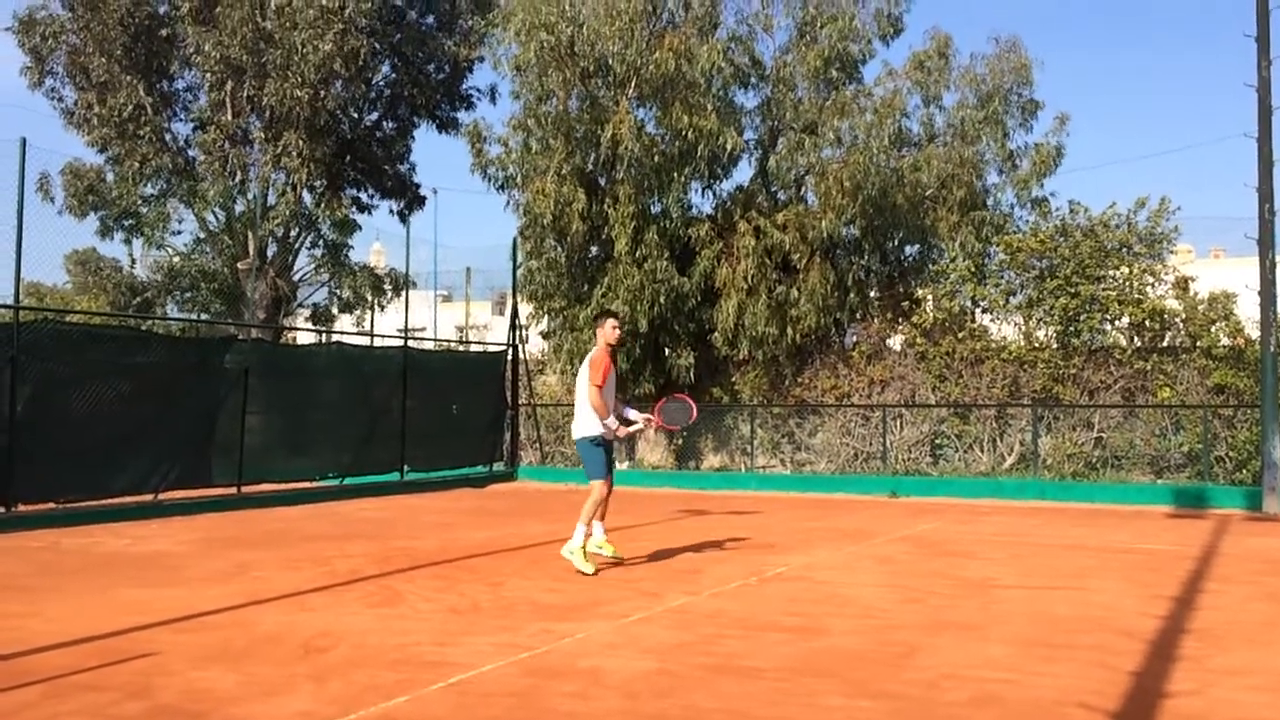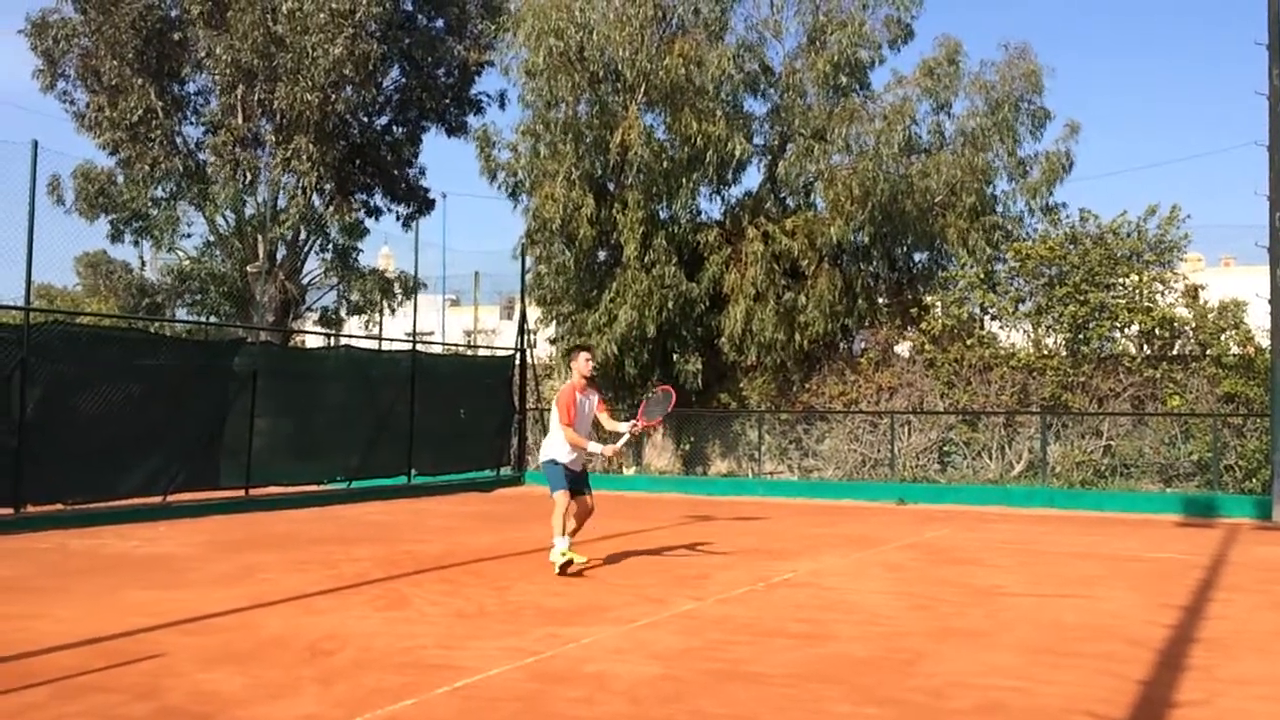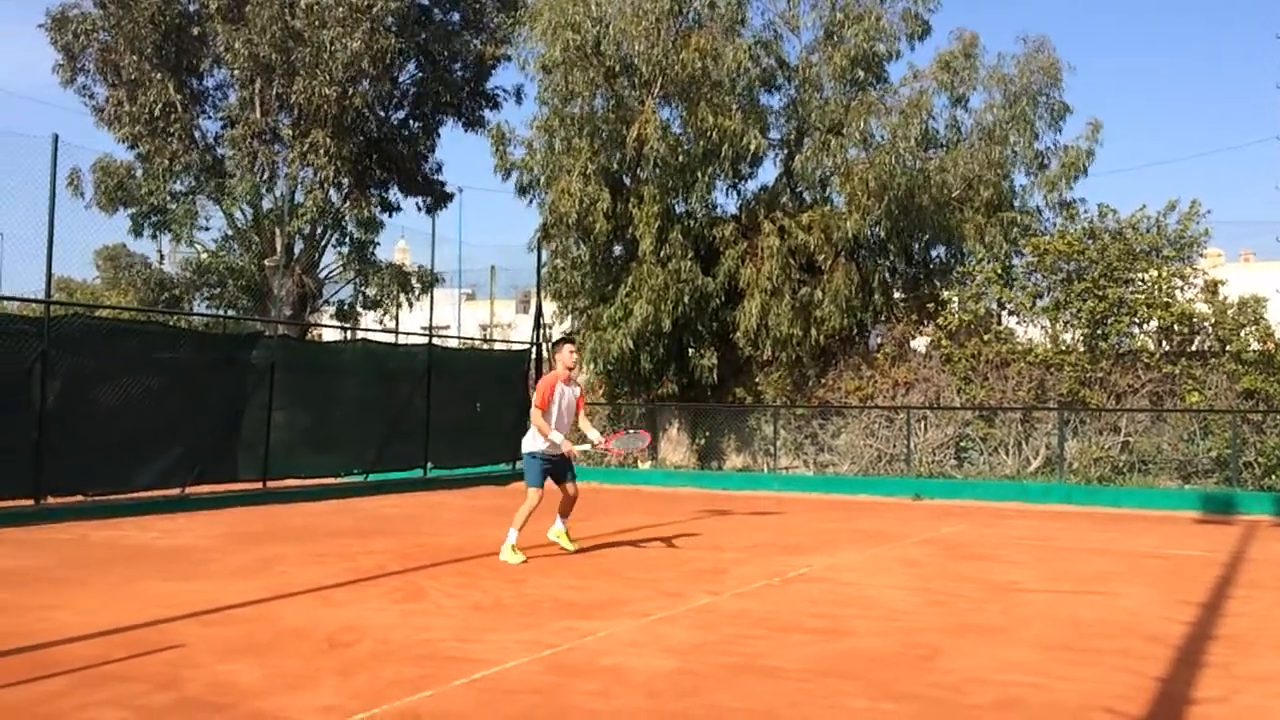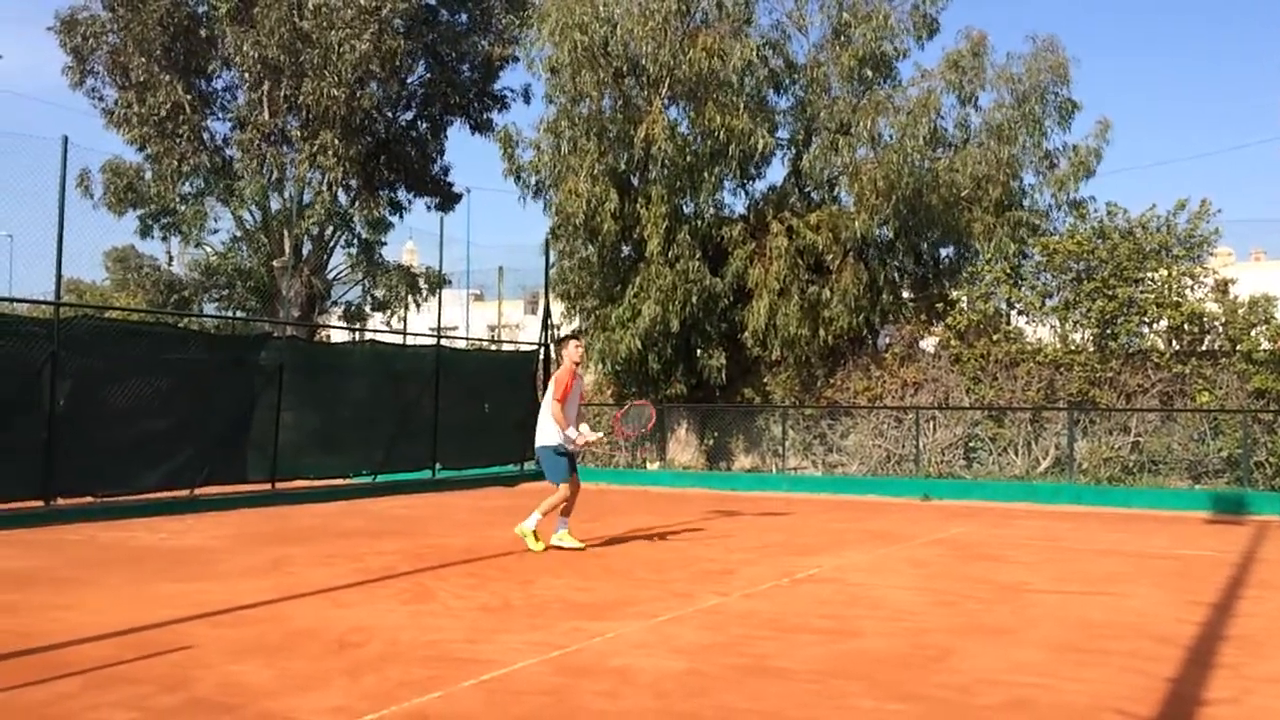
dt=0.4s
person 1, frame 1
left shoulder: (603, 359)
right shoulder: (599, 357)
right elbow: (593, 398)
left wrist: (637, 416)
right wrist: (615, 425)
left hip: (600, 434)
right hip: (590, 434)
left knee: (606, 489)
right knee: (599, 491)
left ankle: (598, 540)
right ankle: (575, 546)
person 1, frame 2
left shoulder: (593, 393)
right shoulder: (566, 394)
left elbow: (607, 421)
right elbow: (569, 436)
left wrist: (627, 426)
right wrist: (600, 448)
left hip: (575, 461)
right hip: (554, 457)
left knee: (587, 507)
right knee: (563, 501)
left ankle: (562, 547)
right ankle: (560, 553)
person 1, frame 3
left shoulder: (575, 386)
right shoulder: (548, 382)
left elbow: (581, 418)
right elbow: (536, 419)
left wrist: (595, 436)
right wrist: (561, 441)
left hip: (558, 451)
right hip: (536, 449)
left knee: (572, 492)
right knee: (534, 497)
left ankle: (558, 530)
right ankle: (509, 545)
person 1, frame 4
left shoulder: (577, 379)
right shoulder: (563, 376)
right elbow: (556, 412)
left wrist: (586, 432)
right wrist: (575, 435)
left hip: (564, 443)
right hip: (550, 443)
left knee: (575, 487)
right knee: (563, 492)
left ankle: (561, 534)
right ankle: (528, 527)
